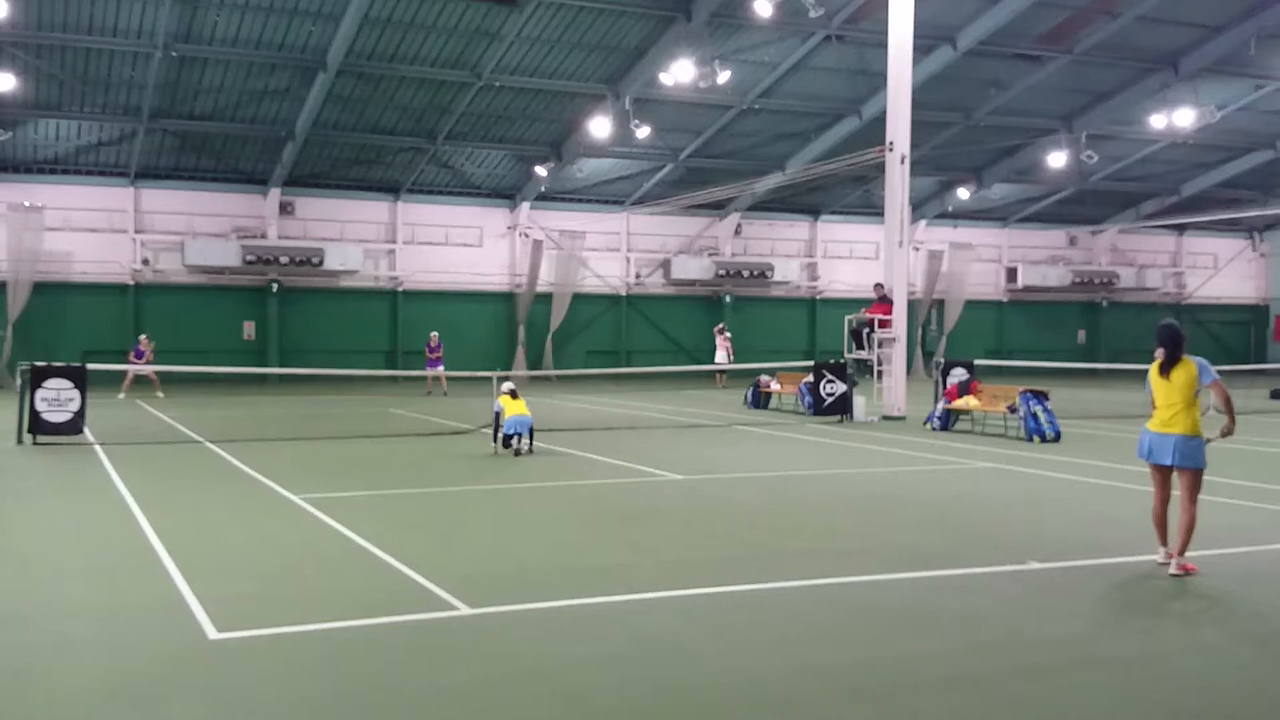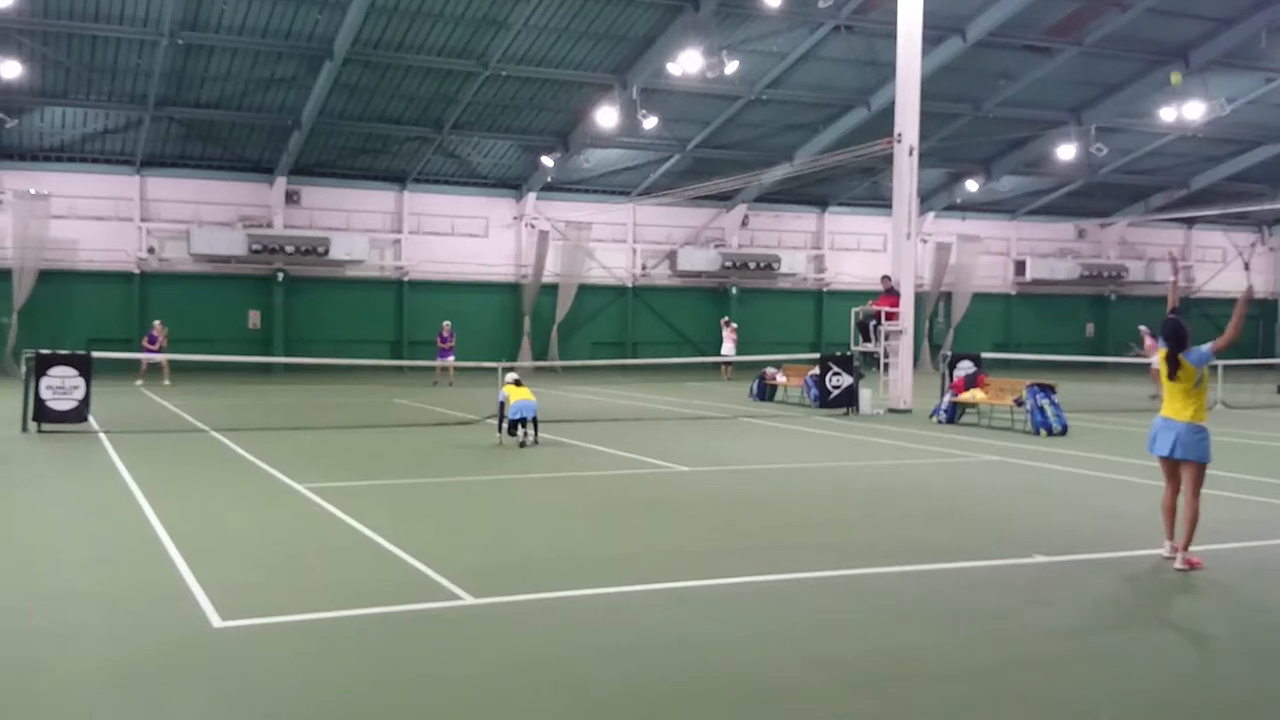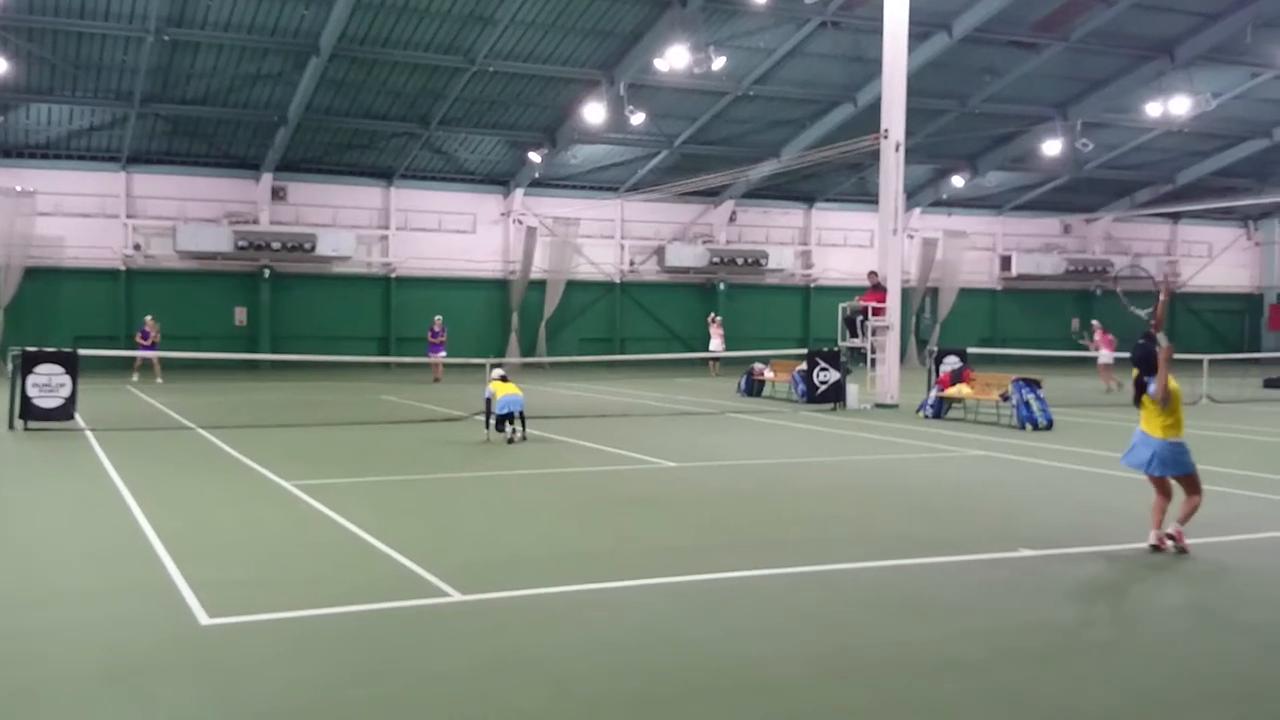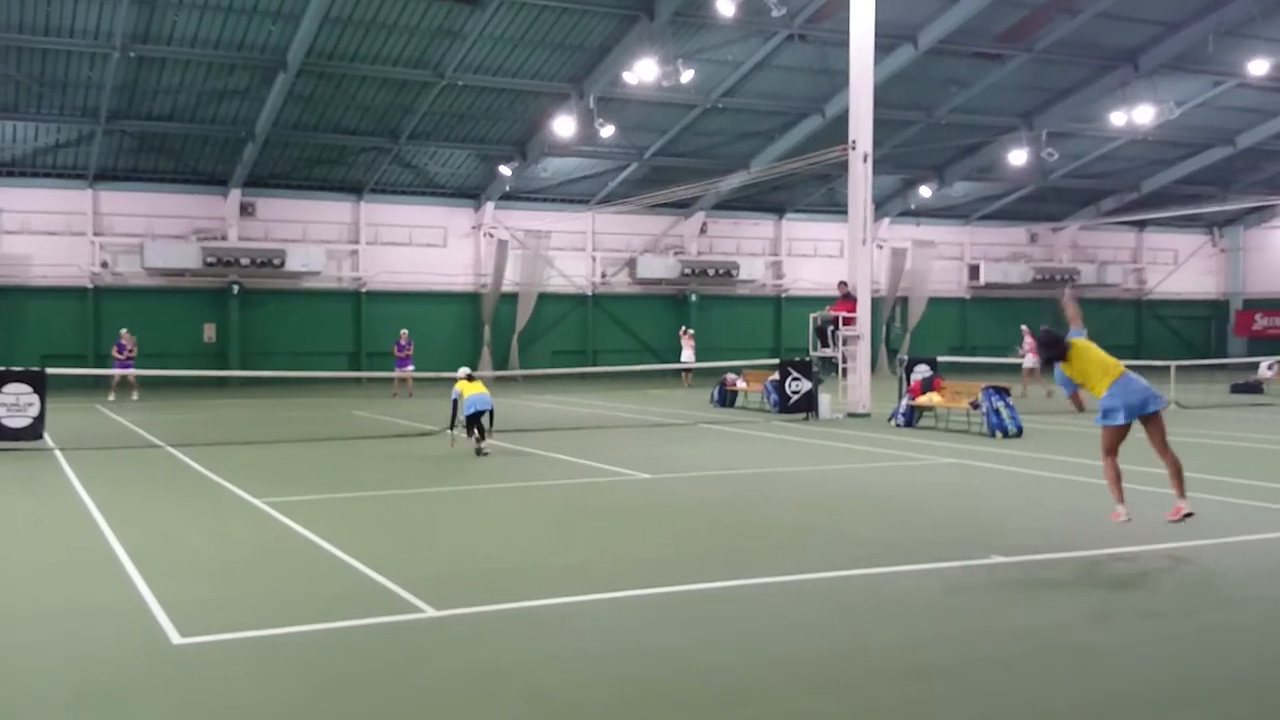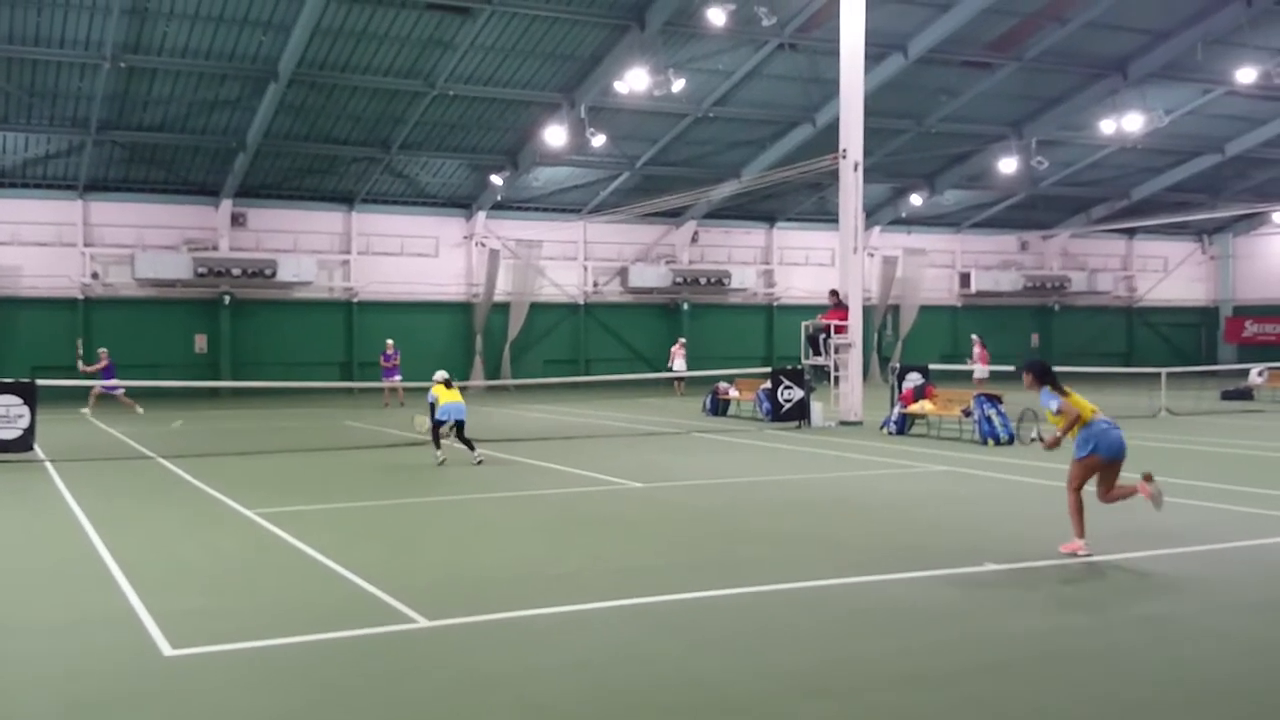
dt=0.5s
person 1, frame 1
left shoulder: (1154, 369)
right shoulder: (1197, 365)
right elbow: (1223, 395)
right wrist: (1231, 420)
left hip: (1156, 436)
right hip: (1186, 440)
left knee: (1161, 497)
right knee: (1188, 503)
left ankle: (1163, 550)
right ankle: (1178, 560)
person 1, frame 2
left shoulder: (1164, 353)
right shoulder: (1194, 358)
left elbow: (1171, 313)
right elbow: (1230, 337)
left wrist: (1174, 277)
right wrist: (1244, 301)
left hip: (1164, 428)
right hip: (1190, 433)
left knee: (1171, 489)
right knee: (1191, 495)
left ankle: (1169, 544)
right ankle: (1183, 555)
person 1, frame 3
left shoulder: (1141, 373)
right shoulder: (1154, 385)
left elbow: (1154, 332)
right elbow: (1162, 397)
left wrist: (1163, 299)
right wrist: (1165, 366)
left hip: (1144, 444)
right hip: (1167, 447)
left knee: (1163, 495)
right knee: (1194, 494)
left ankle: (1156, 533)
right ankle: (1176, 528)
person 1, frame 4
left shoulder: (1061, 373)
right shoulder: (1077, 342)
left elbow: (1078, 407)
right elbow: (1076, 318)
left wrist: (1079, 402)
right wrist: (1068, 298)
left hip: (1117, 400)
right hip: (1136, 387)
left knee: (1109, 457)
right knee: (1163, 451)
left ankle: (1121, 508)
right ankle: (1182, 502)
person 1, frame 5
left shoulder: (1046, 394)
right shoulder: (1056, 391)
left elbow: (1074, 414)
left wrist: (1058, 436)
right wrist: (1056, 439)
left hip: (1097, 438)
right hip: (1111, 434)
left knee: (1073, 487)
right knee: (1105, 495)
left ankle: (1079, 542)
right ankle: (1143, 486)
